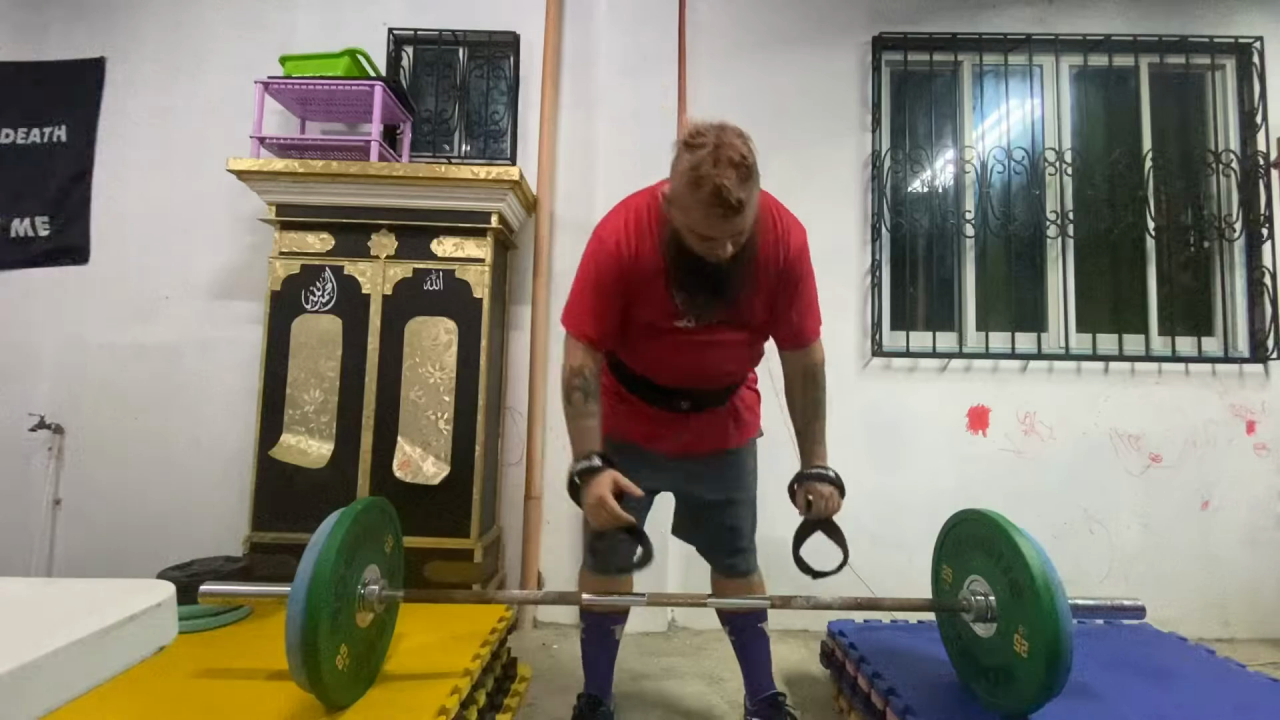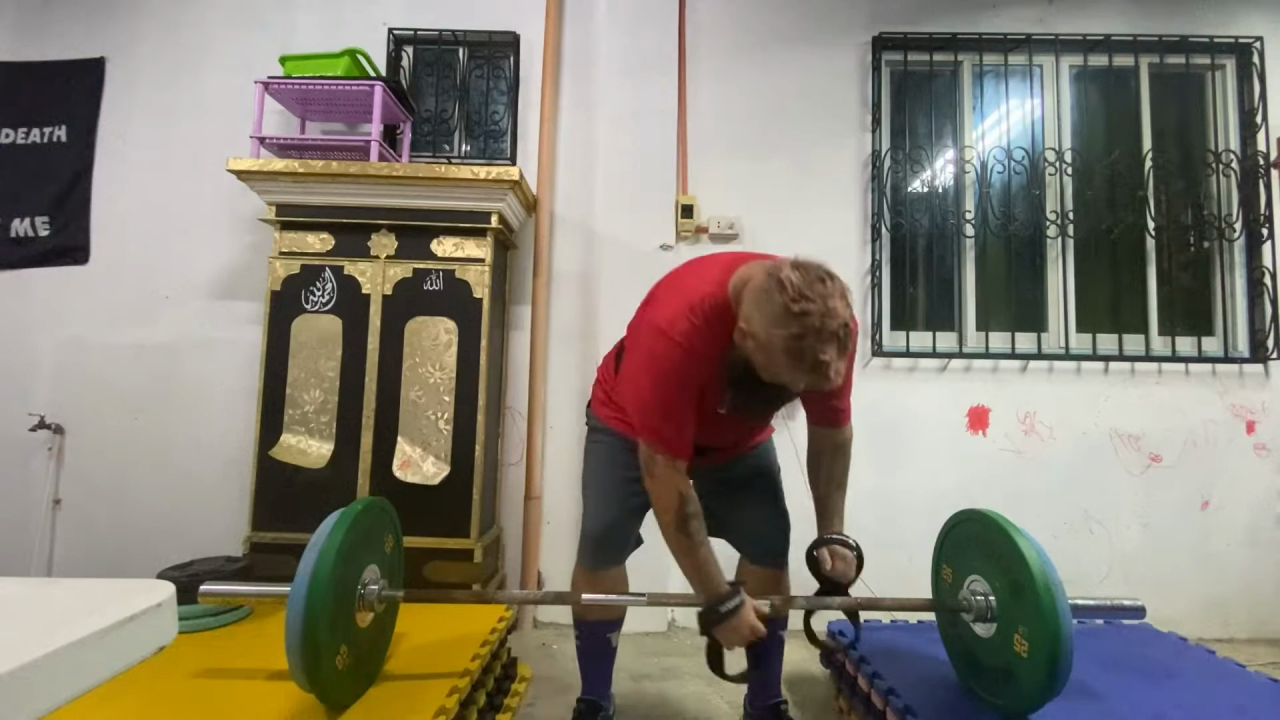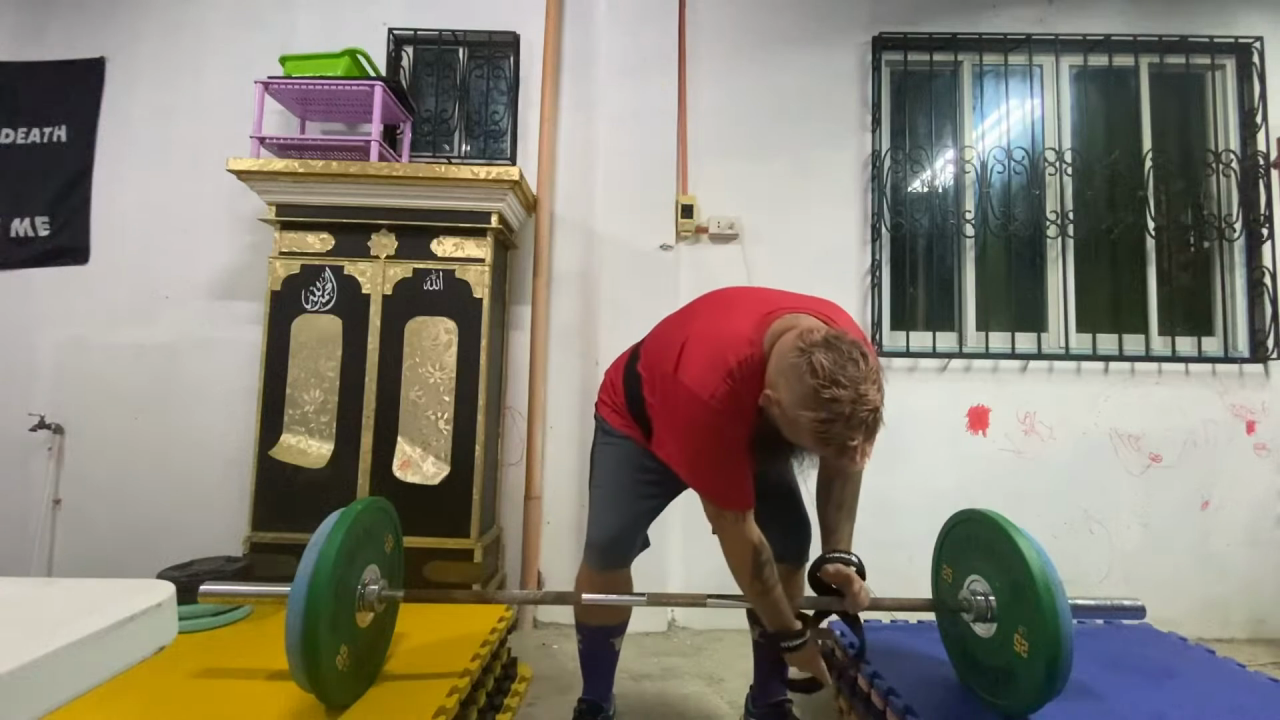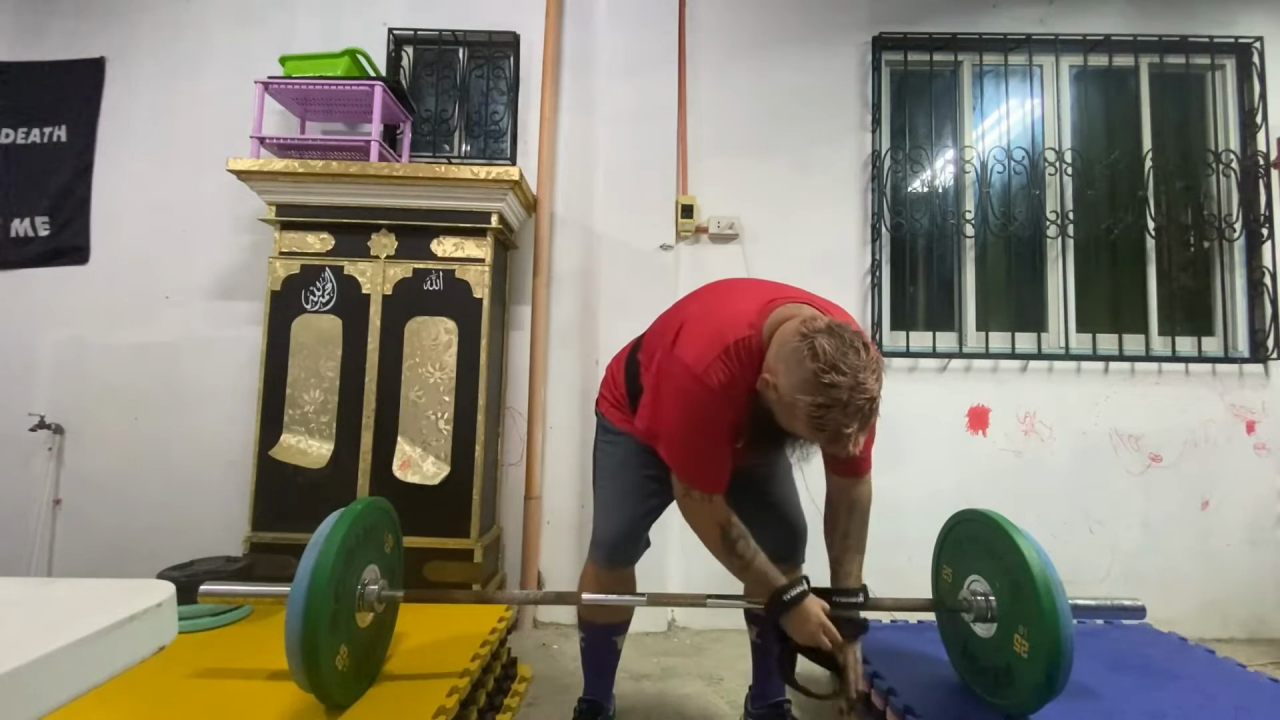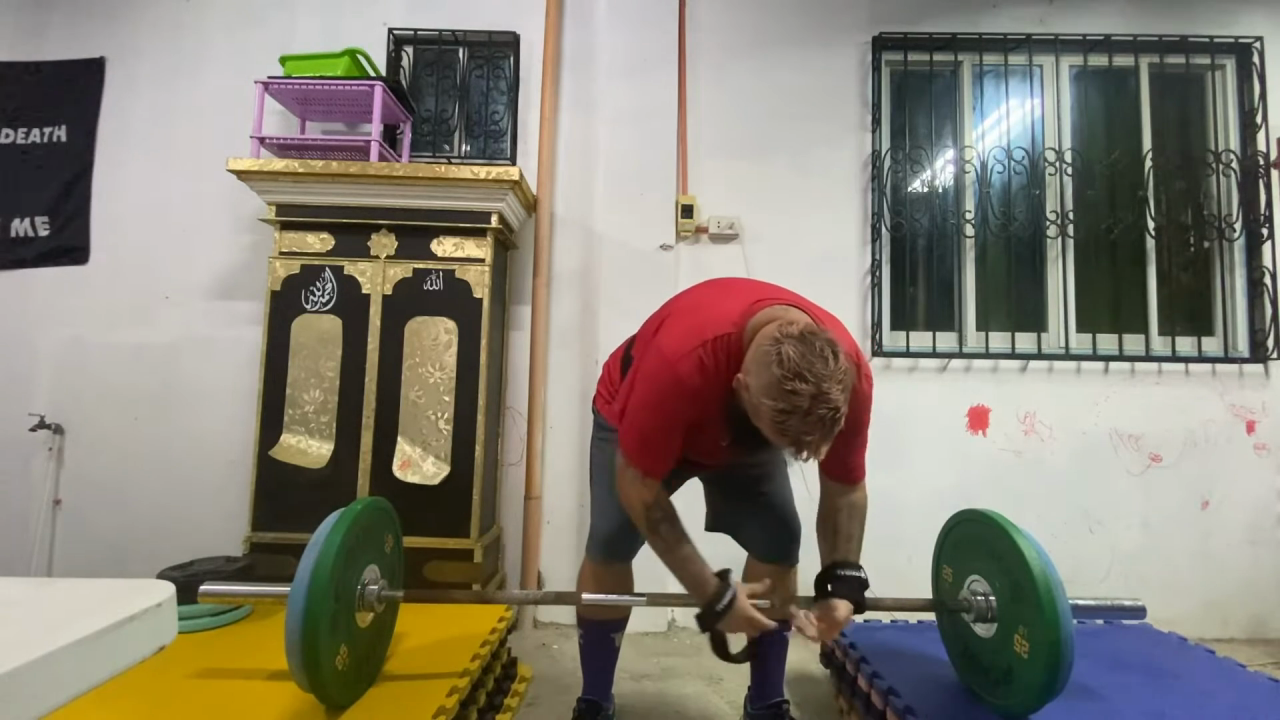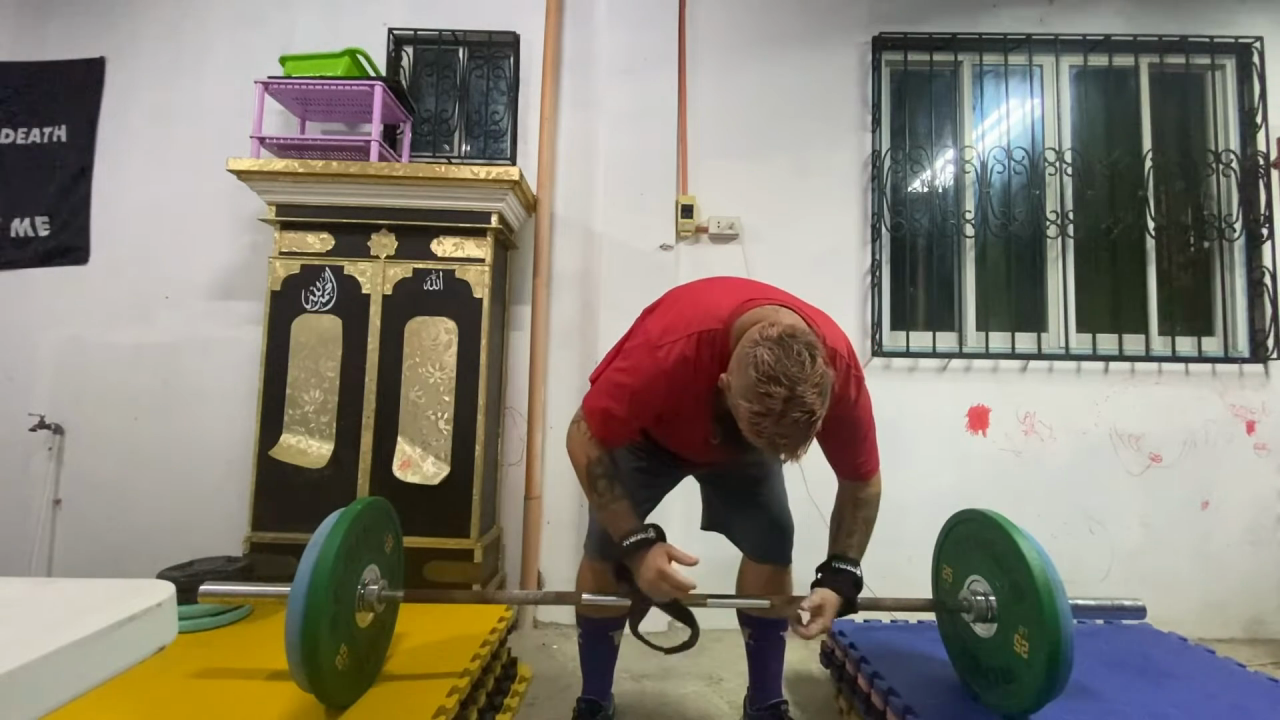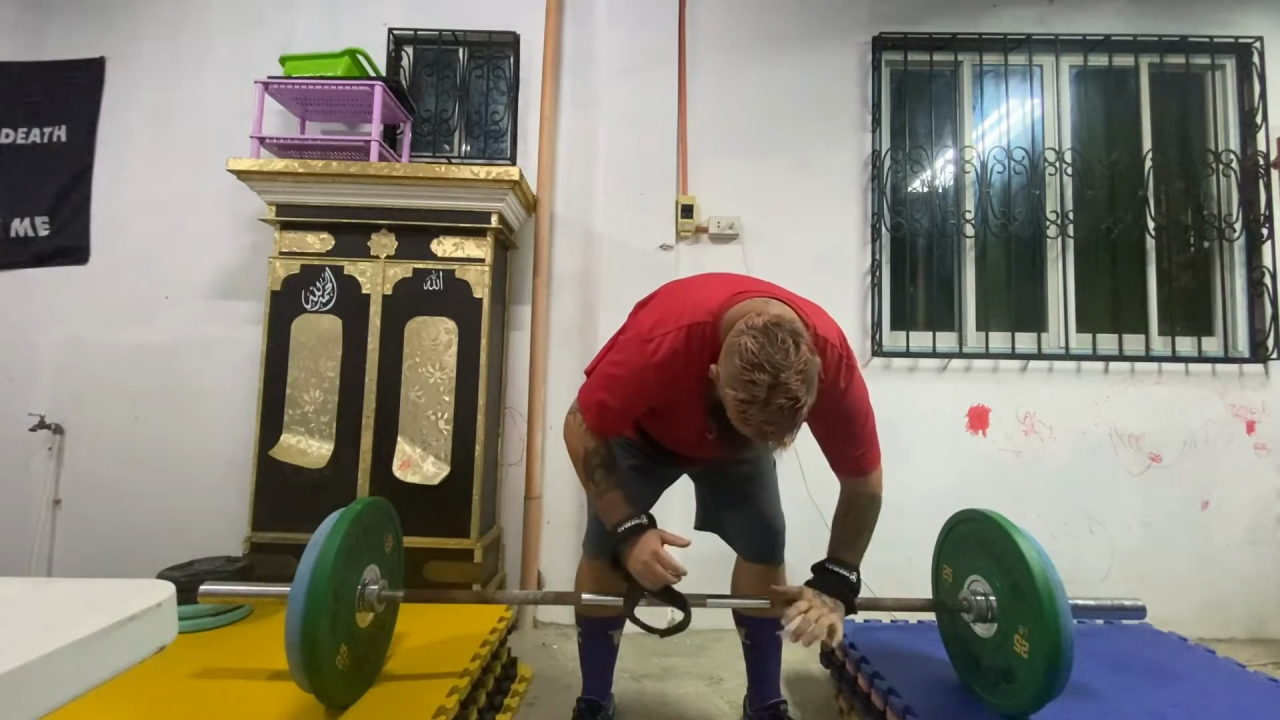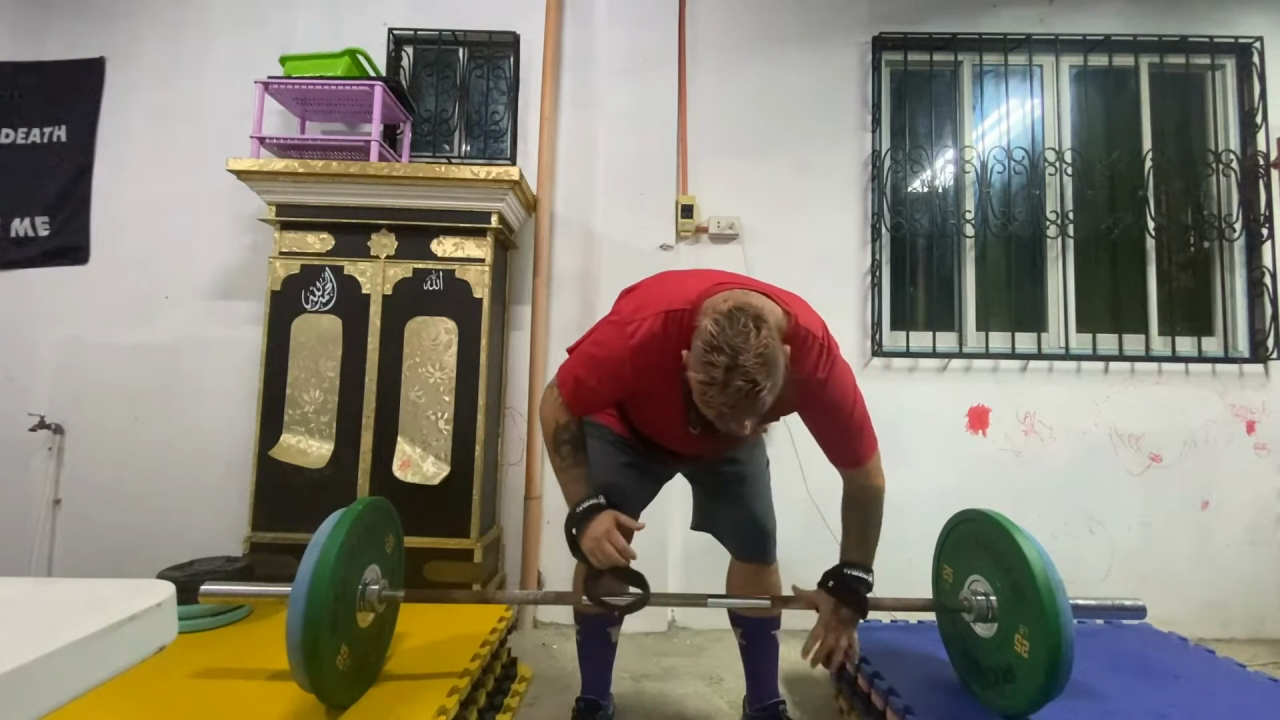
dt=0.5s
person 1, frame 1
left shoulder: (783, 235)
right shoulder: (619, 237)
left elbow: (803, 357)
right elbow: (582, 358)
left wrist: (814, 464)
right wrist: (588, 466)
left hip: (723, 428)
right hip: (628, 426)
left knee: (735, 558)
right knee: (607, 554)
person 1, frame 2
left shoulder: (831, 325)
right shoulder: (674, 326)
left elbow: (832, 431)
right elbow: (665, 475)
left wrist: (833, 532)
right wrist: (719, 600)
left hip: (739, 437)
right hip: (632, 424)
left knee: (770, 549)
right knee: (601, 545)
person 1, frame 3
left shoulder: (851, 362)
right shoulder: (709, 386)
left elbow: (843, 456)
right elbow: (736, 529)
left wrist: (839, 553)
right wrist: (792, 636)
left hip: (749, 430)
right hip: (640, 419)
left knee: (790, 546)
right knee: (607, 549)
person 1, frame 4
left shoulder: (855, 366)
right shoulder: (704, 365)
left elbow: (850, 485)
right elbow: (701, 503)
right wrist: (788, 598)
left hip: (748, 432)
right hip: (640, 416)
left knee: (785, 547)
right knee: (613, 549)
person 1, frame 5
left shoulder: (847, 373)
right shoulder: (682, 358)
left elbow: (844, 486)
right elbow: (636, 486)
left wrist: (844, 582)
right wrist: (711, 592)
left hip: (743, 437)
right hip: (635, 418)
left knee: (779, 544)
right knee: (609, 546)
person 1, frame 6
left shoulder: (838, 369)
right shoulder: (669, 348)
left elbow: (861, 481)
right elbow: (586, 437)
left wrist: (839, 575)
right wrist: (635, 543)
left hip: (737, 442)
right hip: (642, 429)
left knee: (773, 543)
right knee: (606, 548)
person 1, frame 7
left shoulder: (833, 365)
right shoulder: (661, 339)
left elbow: (863, 483)
right elbow: (582, 428)
left wrist: (835, 582)
right wrist: (627, 529)
left hip: (735, 445)
right hip: (638, 431)
left knee: (765, 547)
right knee: (606, 548)
person 1, frame 8
left shoulder: (814, 356)
right shoulder: (642, 326)
left elbow: (864, 476)
right elbow: (558, 405)
left wrist: (849, 586)
right wrist: (584, 509)
right hip: (628, 429)
left knee: (757, 548)
right knee: (598, 547)
